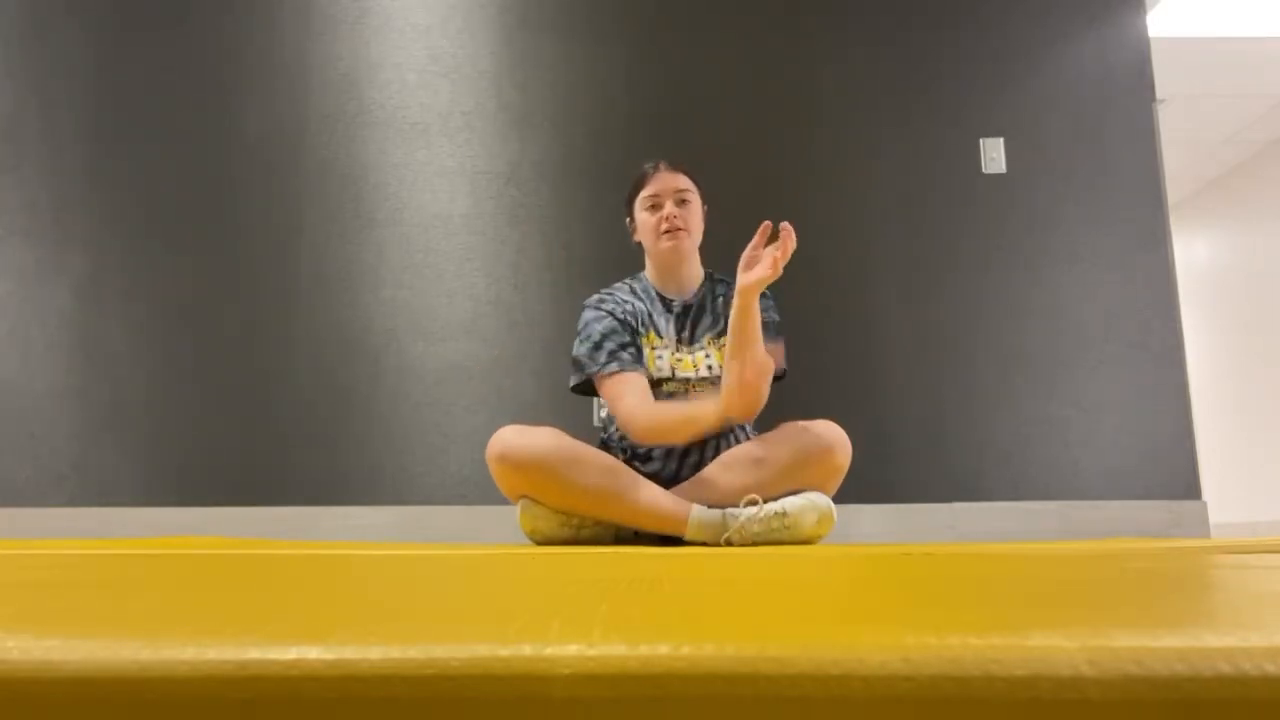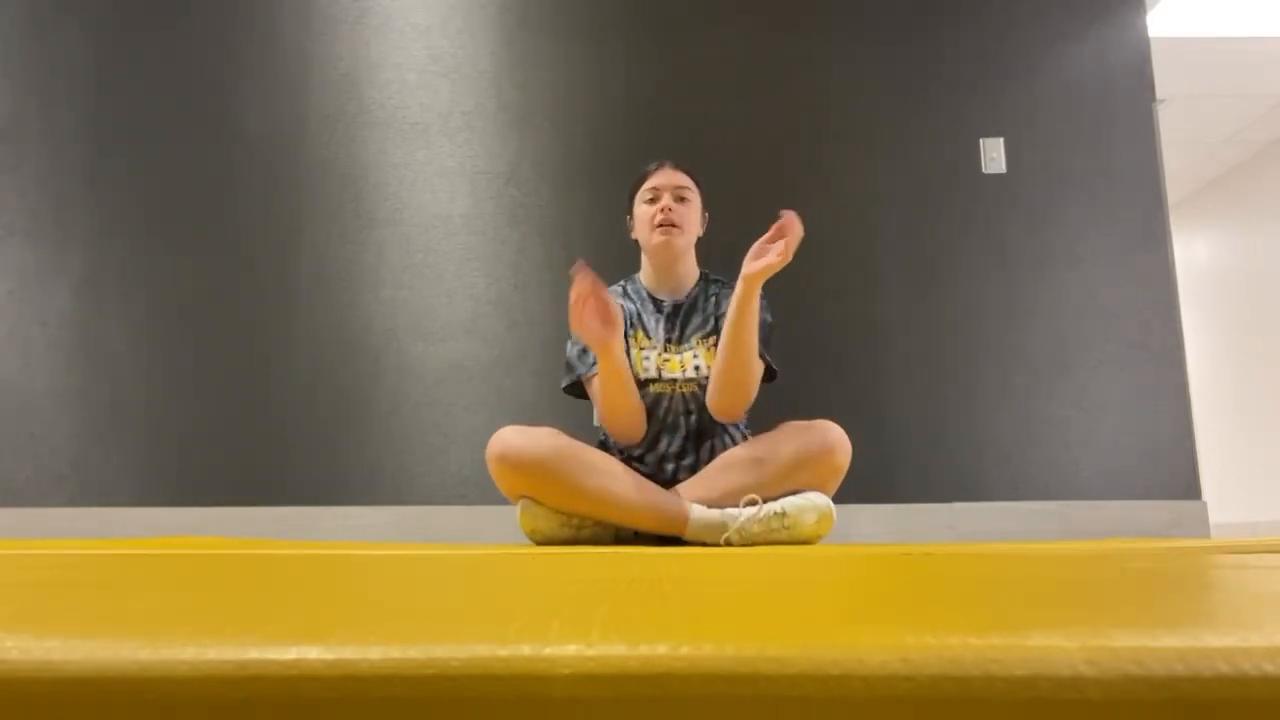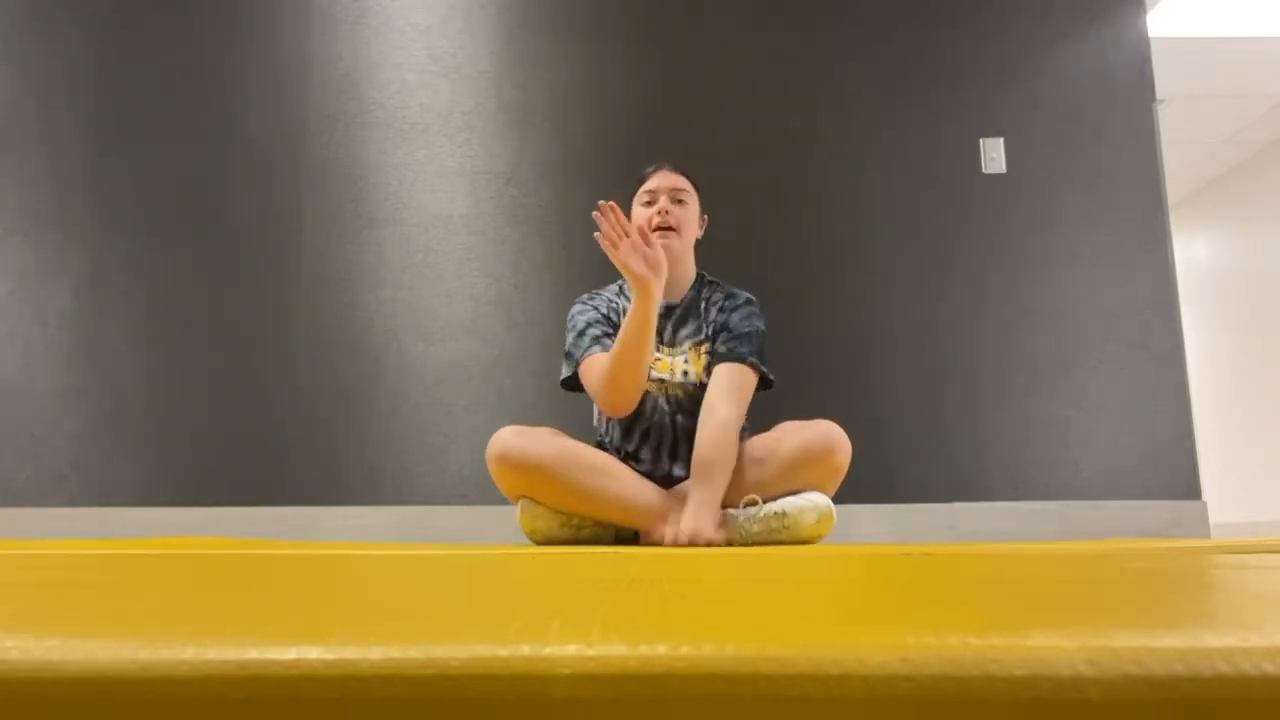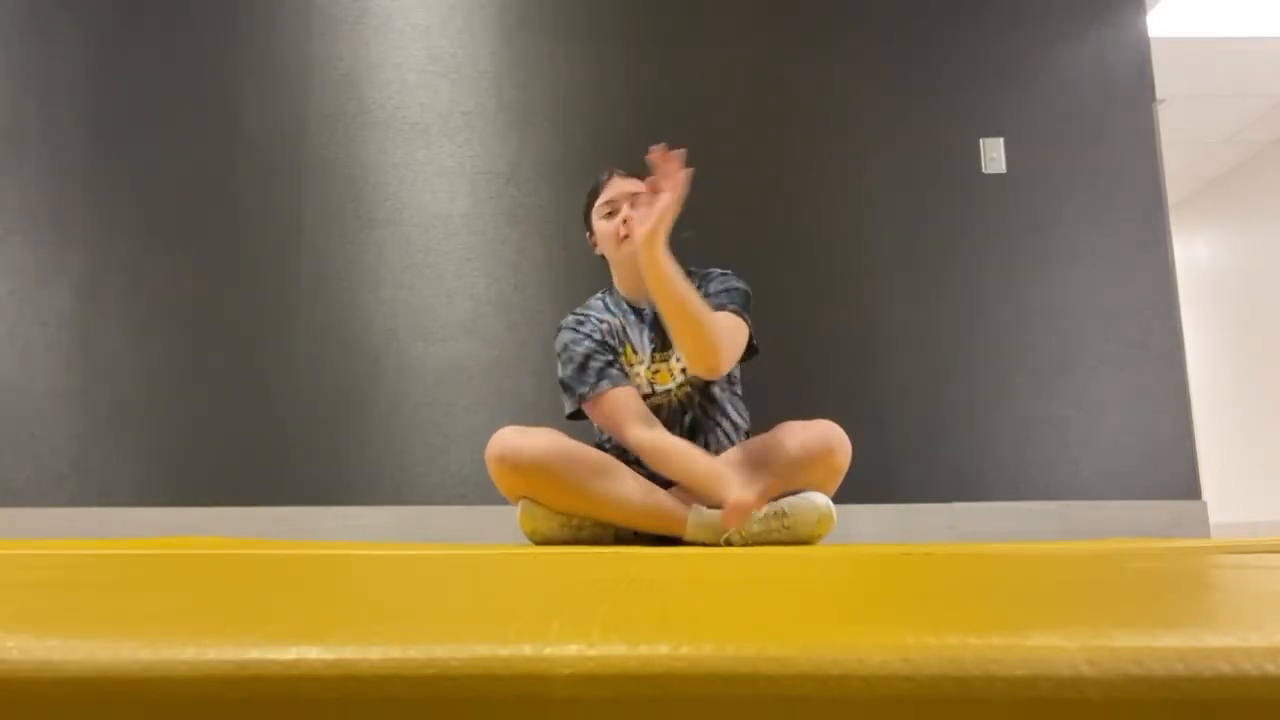
dt=0.5s
person 1, frame 1
left shoulder: (743, 303)
right shoulder: (606, 311)
left elbow: (745, 409)
right elbow: (638, 419)
left wrist: (747, 294)
right wrist: (718, 406)
right hip: (633, 484)
left knee: (828, 443)
right knee: (509, 447)
left ankle: (611, 522)
right ankle: (734, 521)
person 1, frame 2
left shoulder: (735, 302)
right shoulder: (600, 311)
left elbow: (728, 408)
right elbow: (627, 429)
left wrist: (750, 283)
right wrist: (609, 349)
right hip: (629, 489)
left knee: (827, 443)
right knee: (509, 448)
left ankle: (612, 521)
right ankle: (721, 524)
person 1, frame 3
left shoulder: (735, 309)
right shoulder: (594, 311)
left elbow: (724, 411)
right elbow: (615, 400)
left wrist: (701, 510)
right wrist: (646, 296)
left hip: (715, 483)
left knee: (828, 442)
right knee: (508, 447)
left ankle: (614, 522)
right ankle: (738, 520)
person 1, frame 4
left shoulder: (717, 287)
right shoulder: (582, 329)
left elbow: (713, 360)
right elbow: (641, 433)
left wrist: (651, 253)
right wrist: (726, 486)
right hip: (627, 488)
left knee: (827, 443)
right knee: (509, 448)
left ankle: (604, 522)
right ankle: (711, 524)
